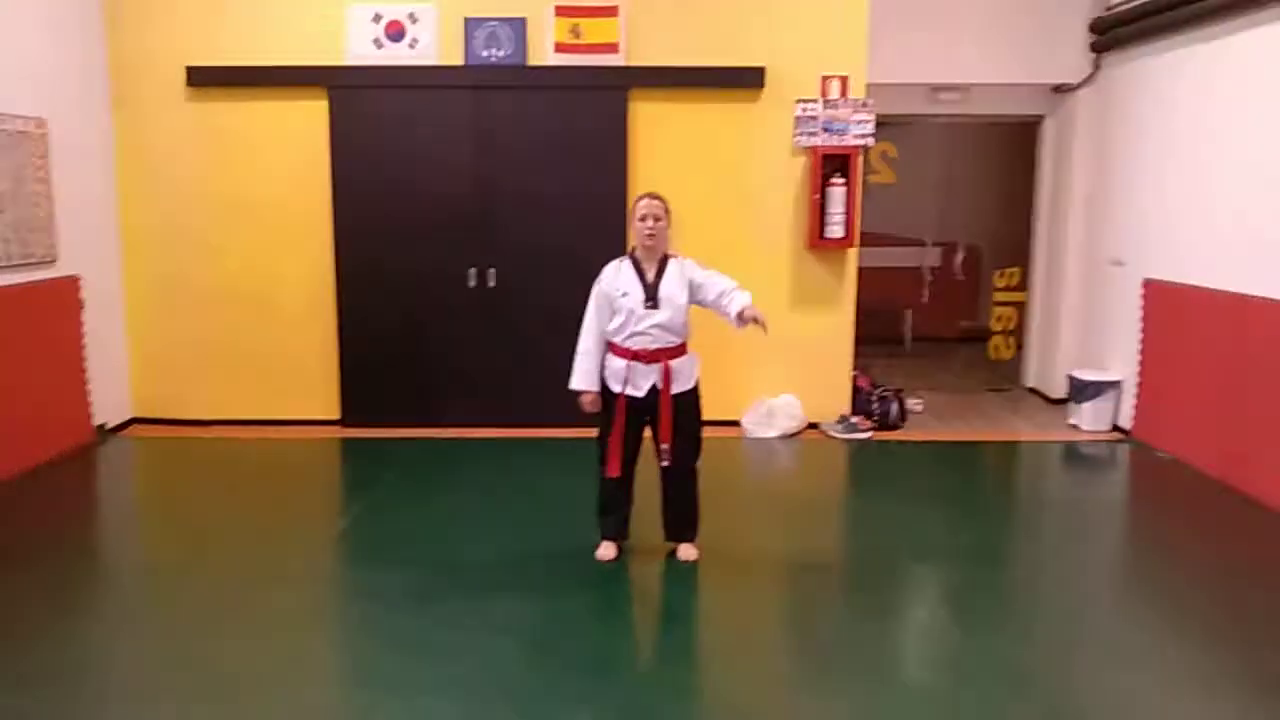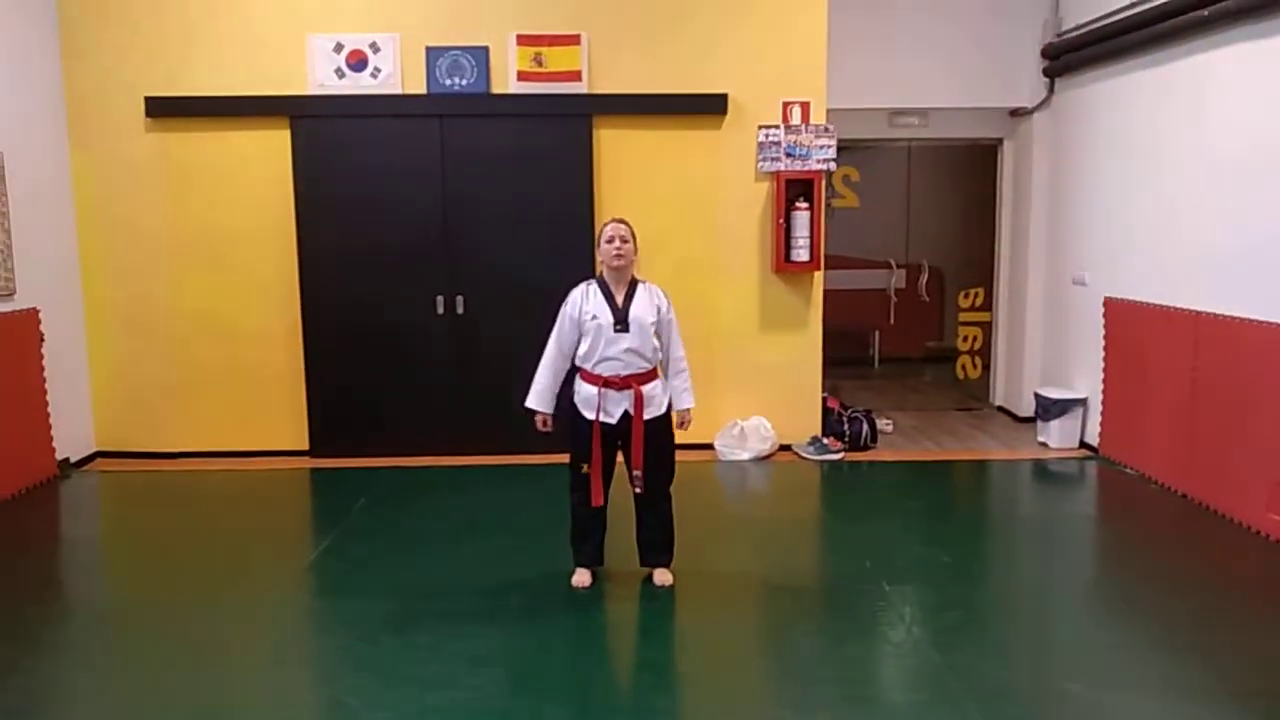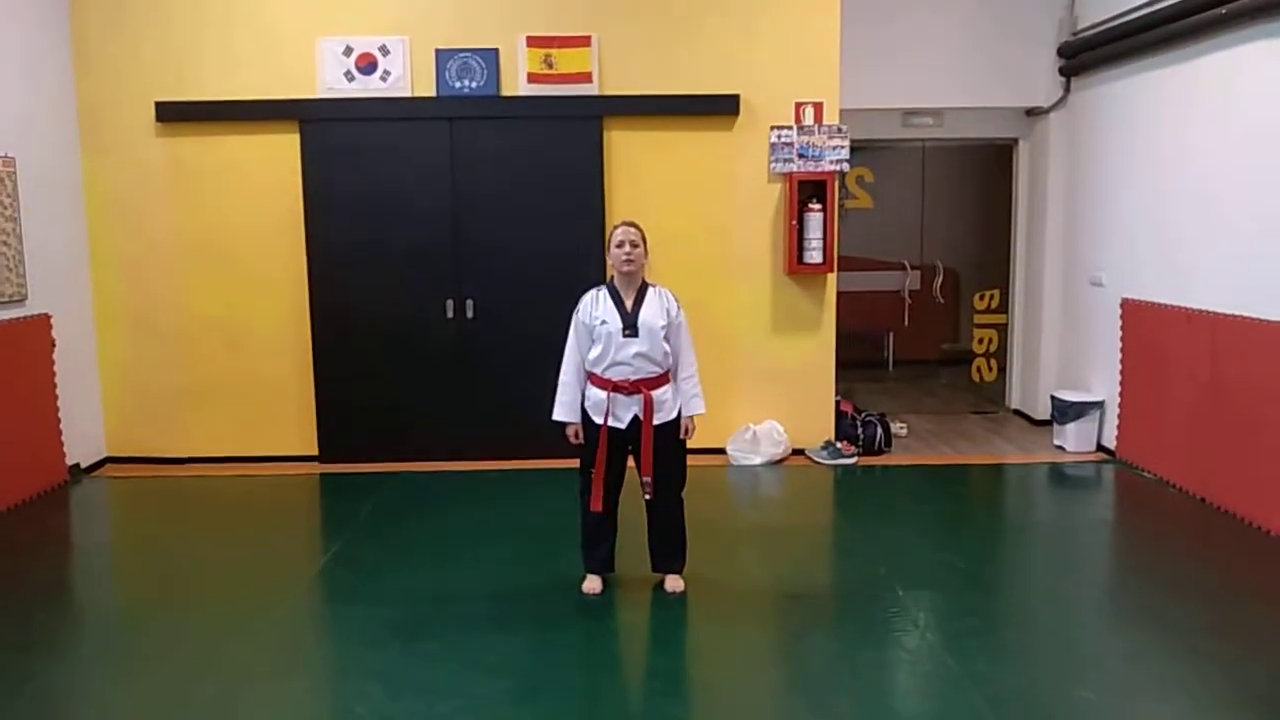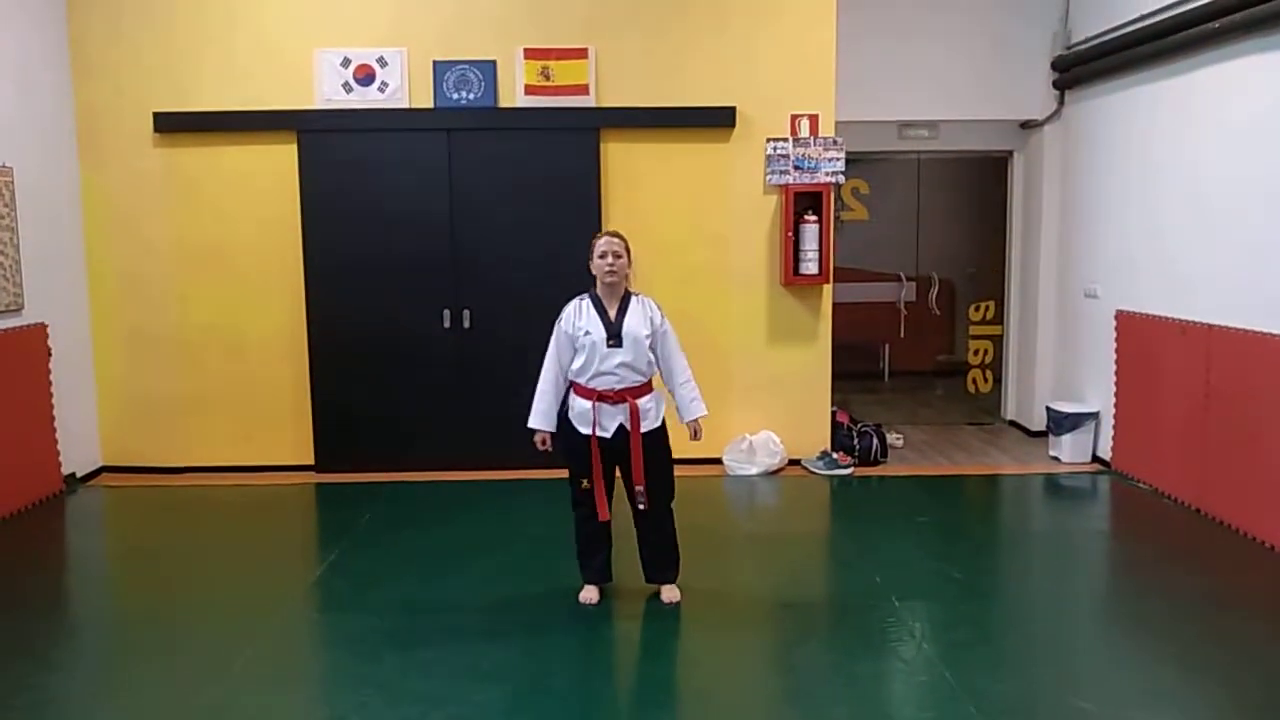
dt=0.5s
person 1, frame 1
left shoulder: (686, 271)
right shoulder: (612, 274)
left elbow: (724, 294)
right elbow: (593, 330)
left wrist: (746, 309)
right wrist: (586, 383)
left hip: (675, 377)
right hip: (624, 377)
left knee: (679, 461)
right knee: (617, 460)
left ankle: (683, 536)
right ankle: (611, 535)
person 1, frame 2
left shoulder: (654, 297)
right shoulder: (581, 297)
left elbow: (674, 353)
right elbow: (557, 352)
left wrist: (682, 401)
right wrist: (542, 402)
left hip: (646, 402)
right hip: (594, 402)
left knee: (653, 486)
right knee: (588, 486)
left ankle: (658, 561)
right ankle: (585, 562)
person 1, frame 3
left shoulder: (665, 301)
right shoulder: (591, 303)
left elbow: (684, 359)
right elbow: (574, 362)
left wrist: (689, 409)
right wrist: (570, 415)
left hip: (657, 407)
right hip: (604, 408)
left knee: (664, 491)
right knee: (599, 491)
left ankle: (670, 567)
right ankle: (596, 568)
person 1, frame 4
left shoulder: (648, 310)
right shoulder: (574, 313)
left elbow: (674, 364)
right elbow: (554, 370)
left wrist: (691, 411)
right wrist: (543, 423)
left hip: (640, 416)
right hip: (588, 418)
left knee: (652, 500)
right knee: (590, 503)
left ankle: (664, 576)
right ankle: (593, 578)
